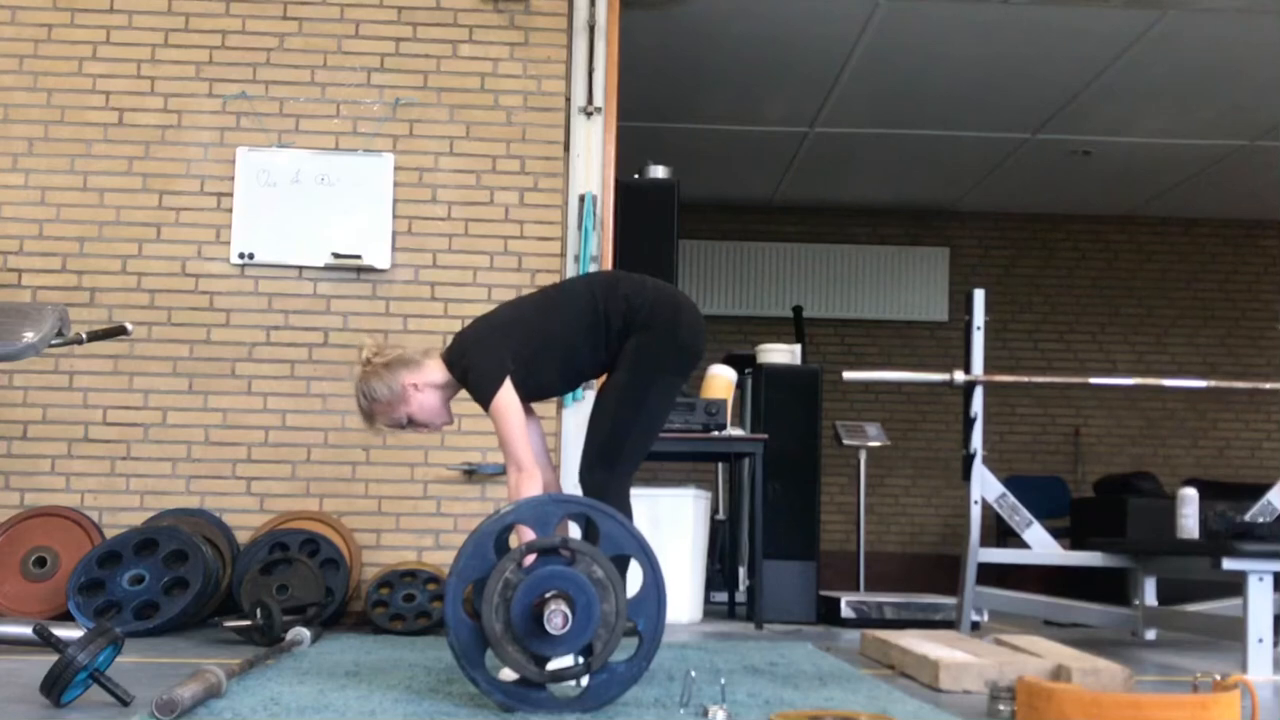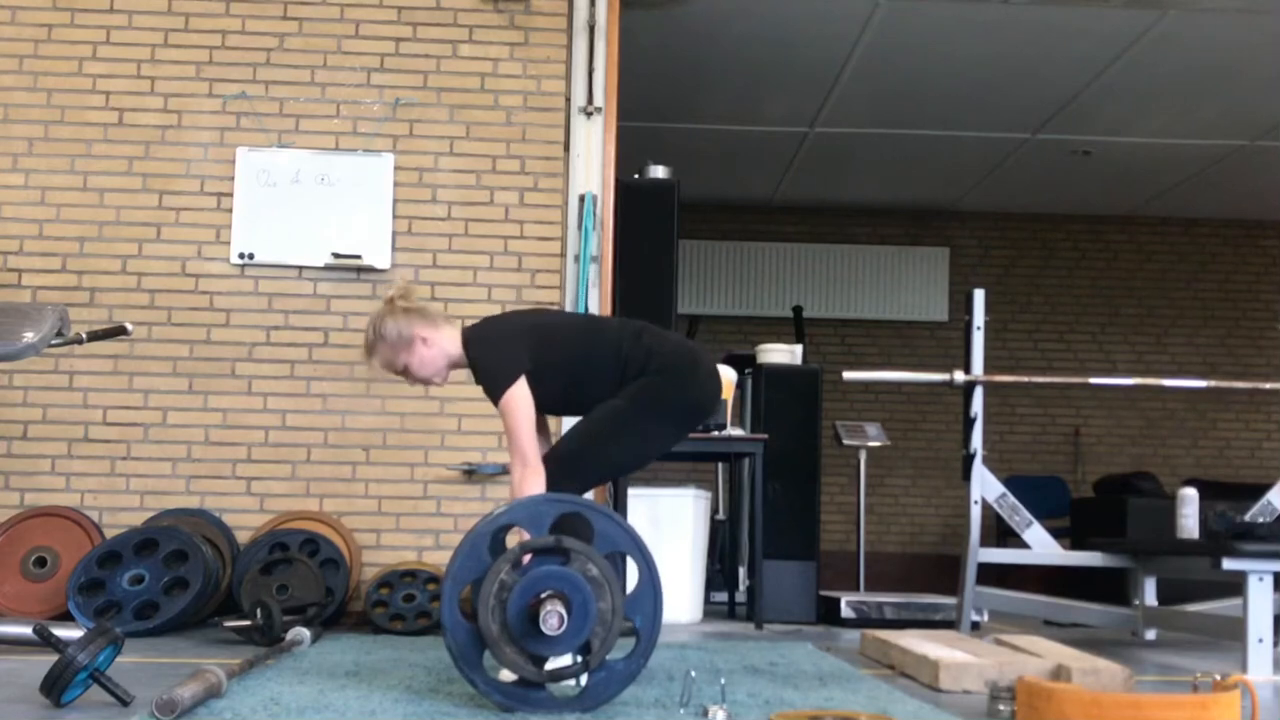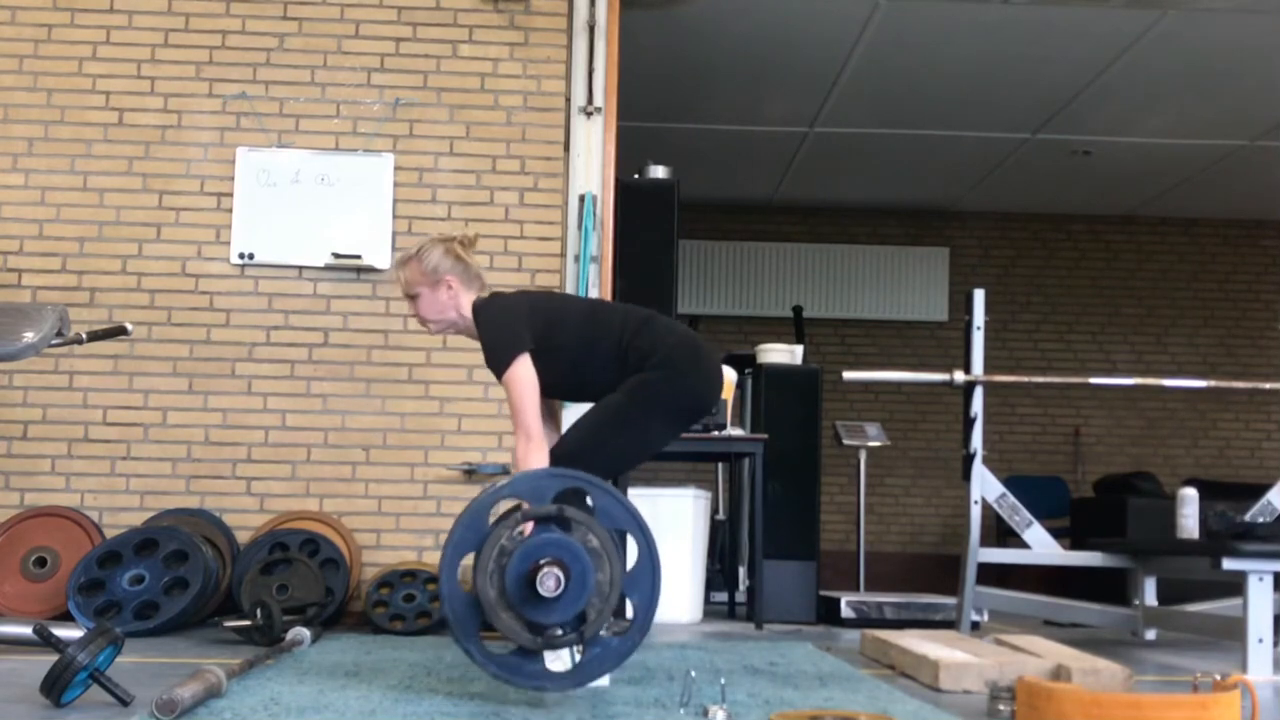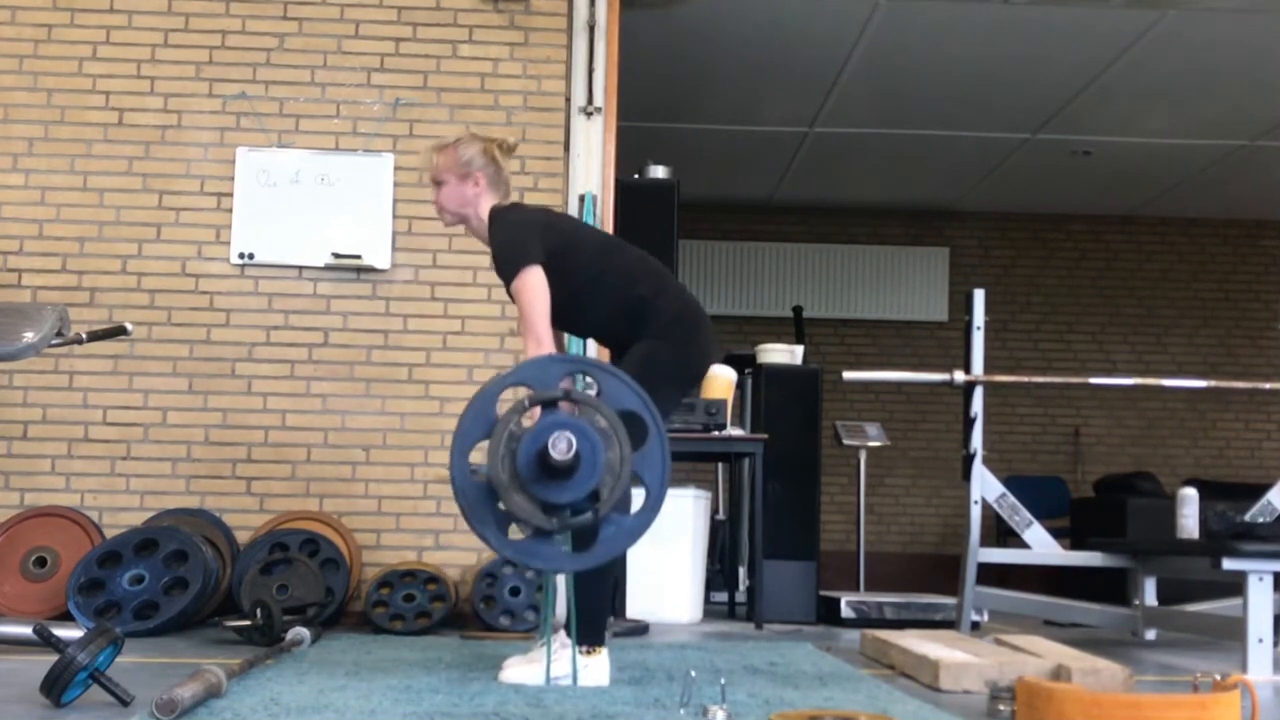
dt=0.7s
person 1, frame 1
left shoulder: (478, 362)
right shoulder: (483, 363)
left elbow: (523, 472)
right elbow: (540, 471)
left hip: (662, 327)
right hip: (655, 328)
left knee: (602, 477)
right knee: (601, 477)
person 1, frame 2
left shoulder: (491, 350)
right shoulder: (496, 344)
left elbow: (527, 466)
right elbow: (538, 464)
left hip: (678, 381)
right hip: (675, 380)
left knee: (556, 482)
right knee: (558, 482)
person 1, frame 3
left shoulder: (494, 318)
right shoulder: (507, 317)
left elbow: (530, 437)
right elbow: (544, 433)
left hip: (674, 372)
right hip: (676, 371)
right knee: (572, 472)
person 1, frame 4
left shoulder: (512, 230)
right shoulder: (521, 228)
left elbow: (538, 343)
right elbow: (551, 342)
left hip: (668, 339)
right hip: (666, 338)
left ankle: (586, 652)
right ankle: (580, 637)
